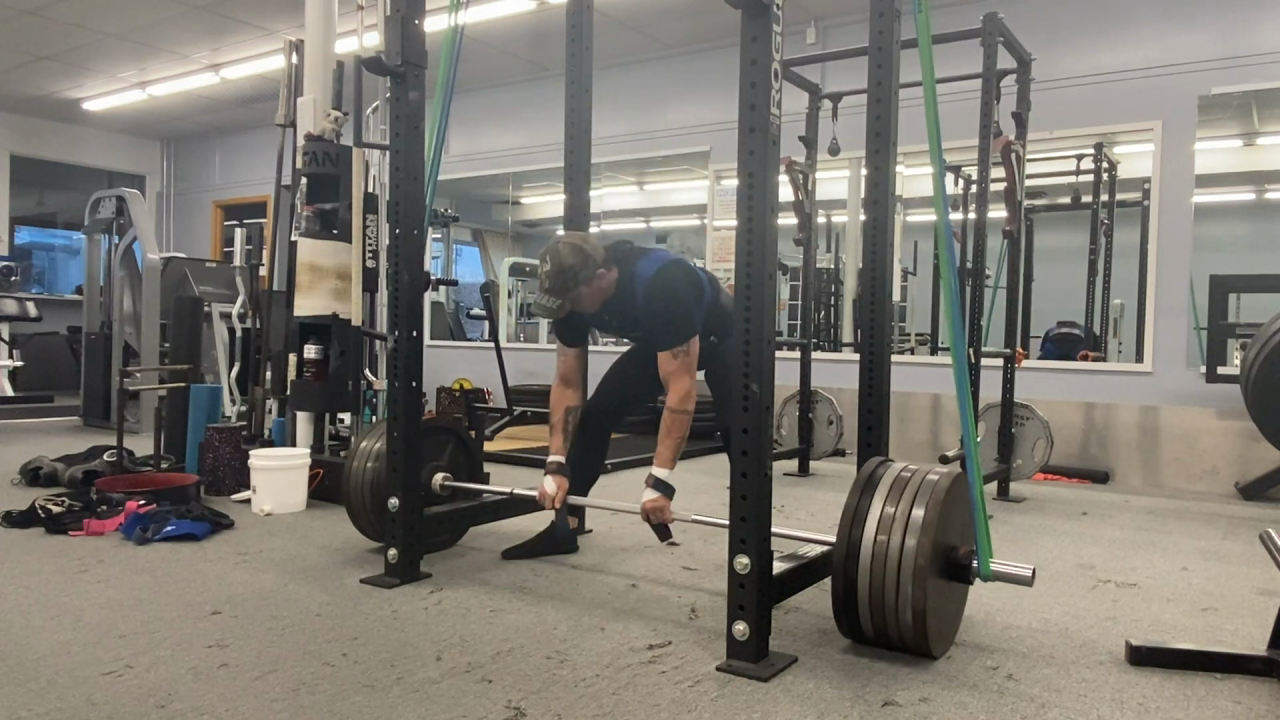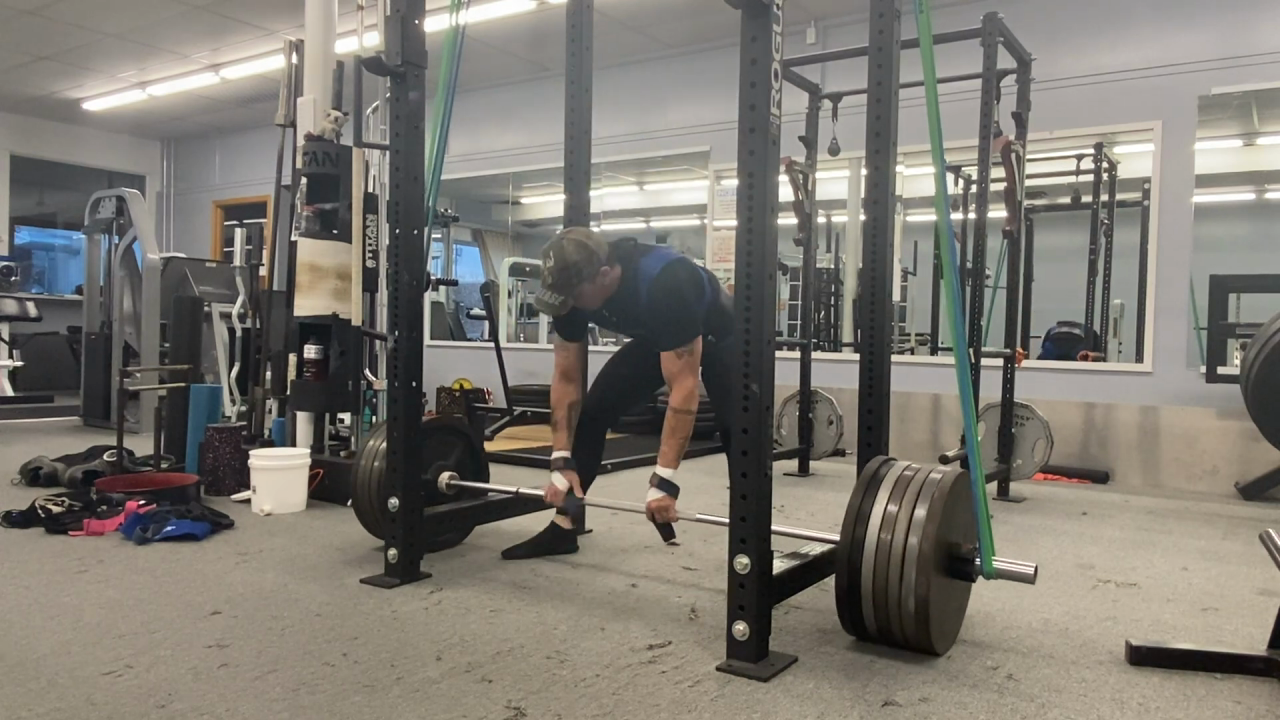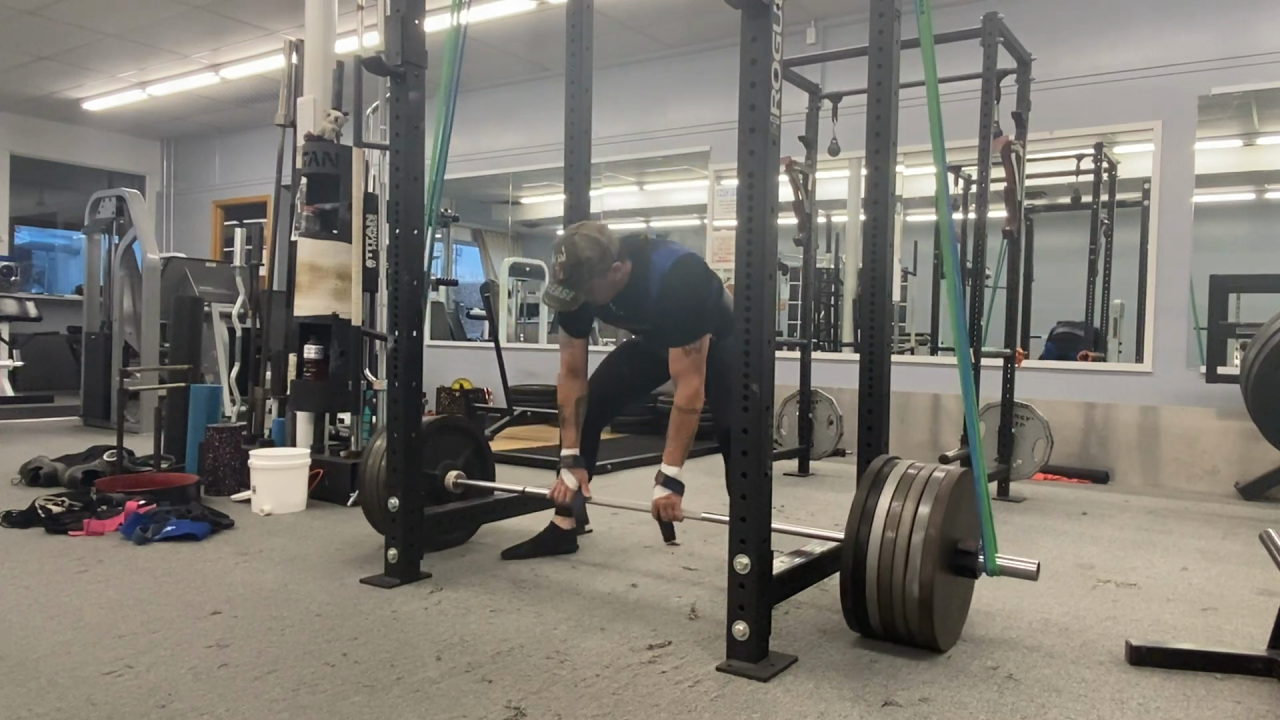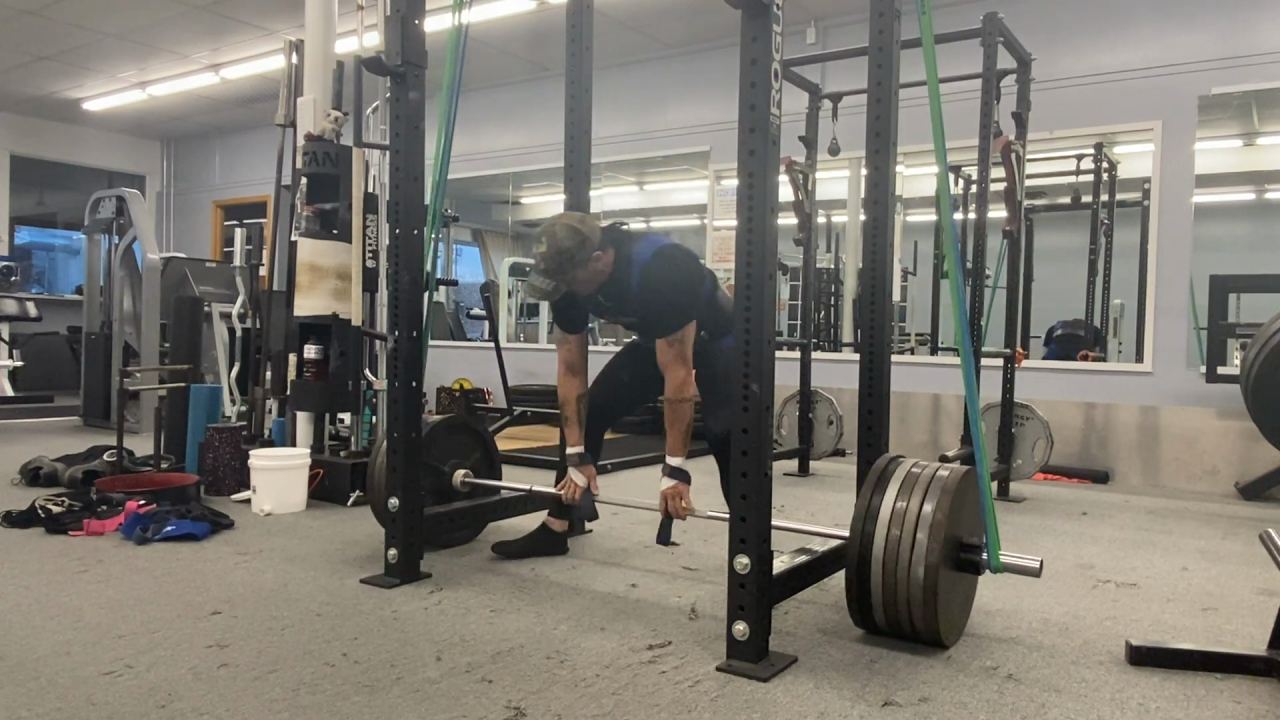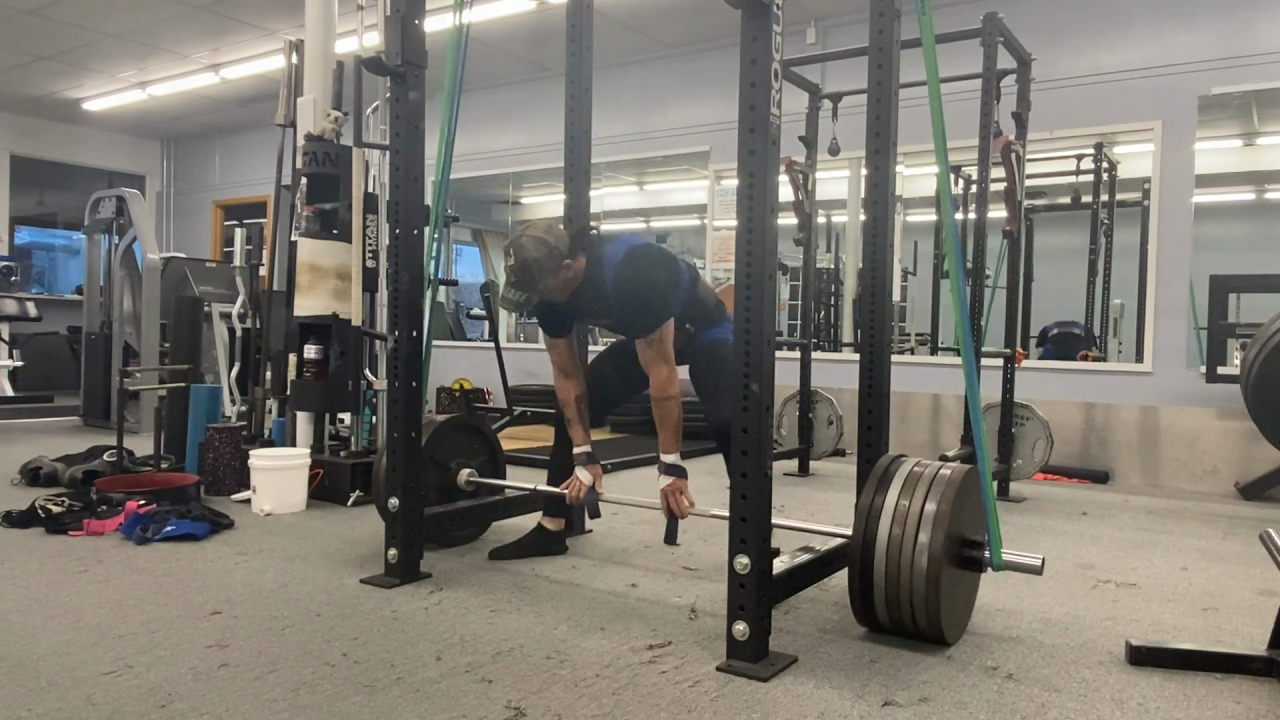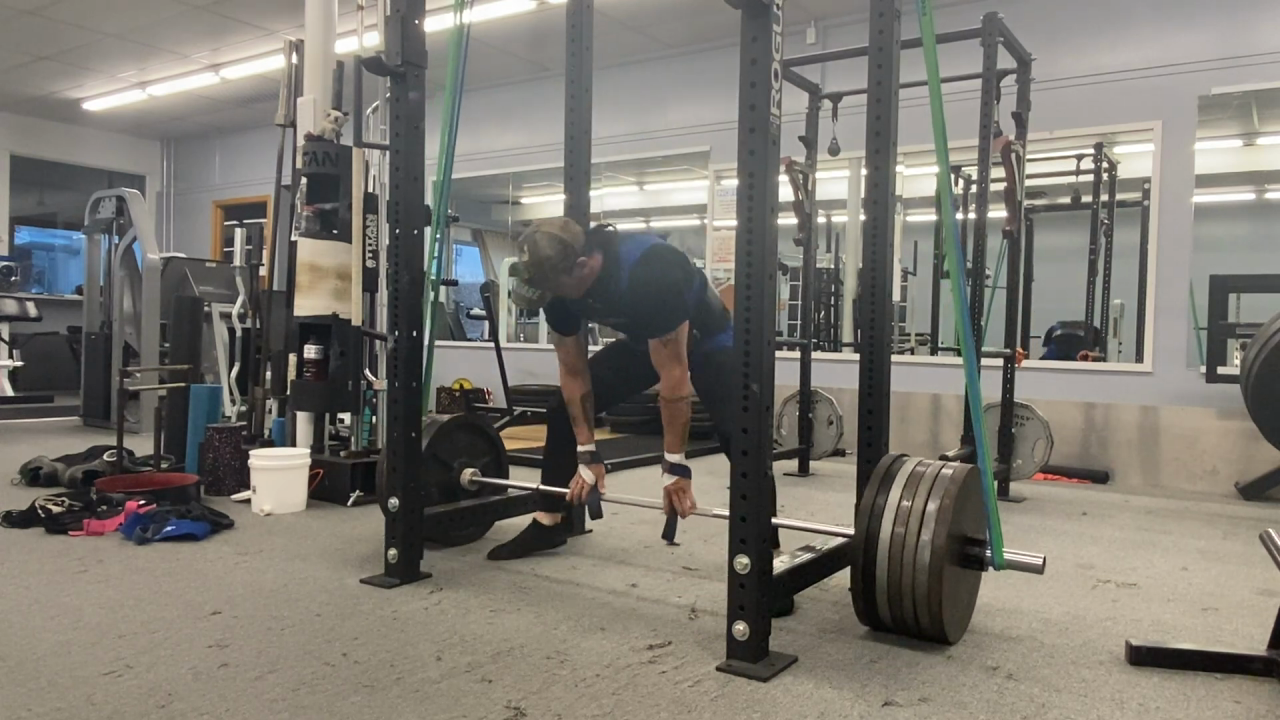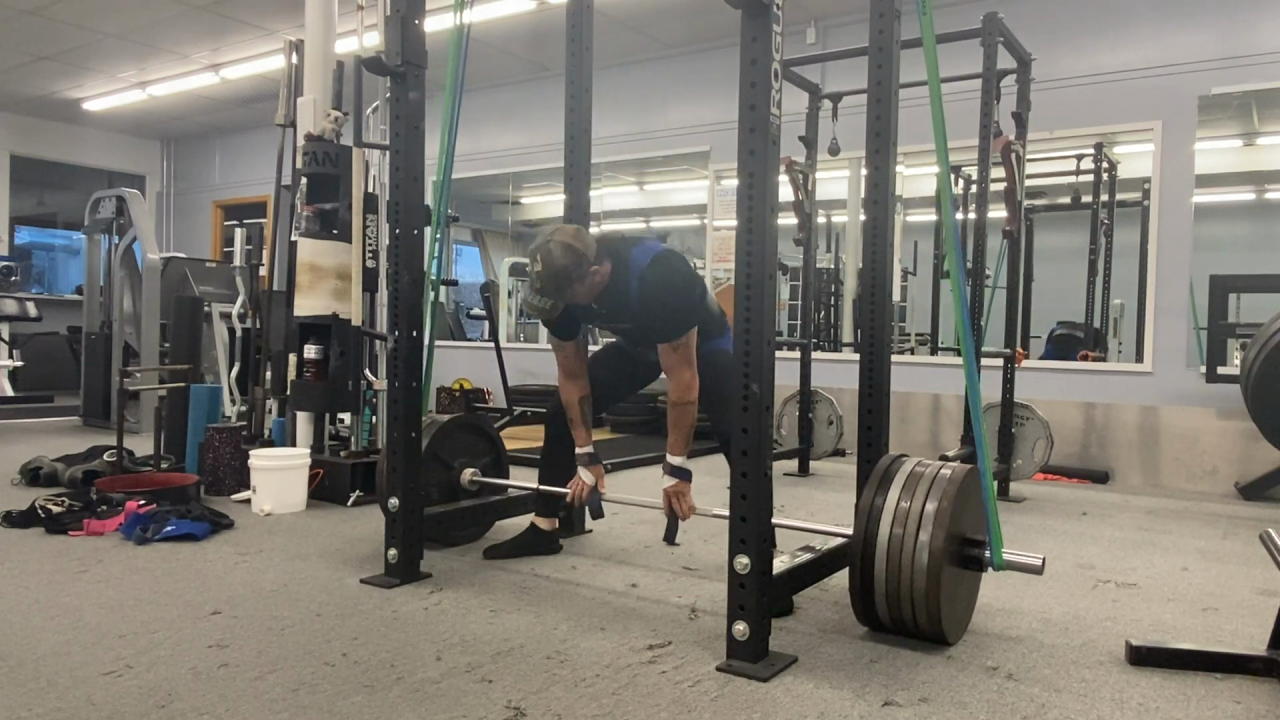
dt=0.2s
person 1, frame 1
left shoulder: (662, 284)
right shoulder: (571, 296)
left elbow: (681, 387)
right elbow: (567, 384)
left wrist: (660, 481)
right wrist: (556, 466)
left hip: (720, 337)
right hip: (658, 342)
right knee: (595, 414)
right ankle: (565, 527)
person 1, frame 2
left shoulder: (667, 282)
right shoulder: (571, 289)
left elbow: (684, 387)
right elbow: (567, 377)
left wrist: (664, 481)
right wrist: (562, 462)
left hip: (716, 337)
right hip: (653, 340)
right knee: (589, 412)
right ankle: (564, 528)
person 1, frame 3
left shoulder: (678, 278)
right shoulder: (579, 282)
left elbow: (690, 386)
right elbow: (571, 373)
left wrist: (669, 480)
right wrist: (570, 460)
left hip: (717, 339)
right hip: (653, 340)
left knee: (732, 428)
right knee: (582, 411)
right ankle: (564, 527)
person 1, frame 4
left shoulder: (659, 270)
right shoulder: (569, 283)
left elbow: (680, 375)
right elbow: (571, 371)
left wrist: (675, 470)
right wrist: (577, 458)
left hip: (715, 339)
right hip: (654, 339)
left knee: (724, 432)
right knee: (587, 415)
right ankle: (554, 530)
person 1, frame 5
left shoulder: (634, 271)
right shoulder: (548, 290)
left elbow: (662, 374)
right elbow: (567, 375)
left wrist: (670, 467)
right wrist: (583, 457)
left hip: (703, 330)
right hip: (639, 339)
left knee: (726, 422)
right knee: (571, 415)
right ankle: (550, 530)
person 1, frame 6
left shoulder: (649, 272)
right shoulder: (558, 285)
left elbow: (673, 374)
right elbow: (574, 372)
left wrist: (675, 466)
right wrist: (587, 456)
left hip: (705, 337)
right hip: (641, 340)
left knee: (736, 433)
right knee: (564, 413)
right ankle: (547, 526)
person 1, frame 7
left shoulder: (659, 276)
right shoulder: (559, 285)
left elbow: (683, 378)
right elbow: (572, 375)
left wrist: (676, 469)
right wrist: (586, 458)
left hip: (702, 342)
right hip: (635, 344)
left knee: (735, 432)
right knee: (560, 416)
right ankle: (543, 530)
